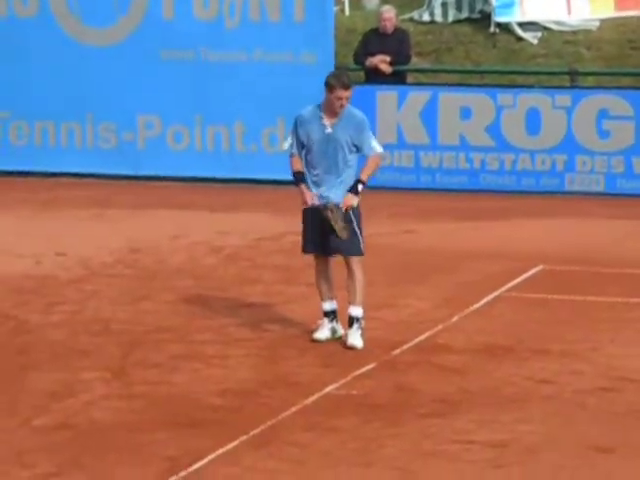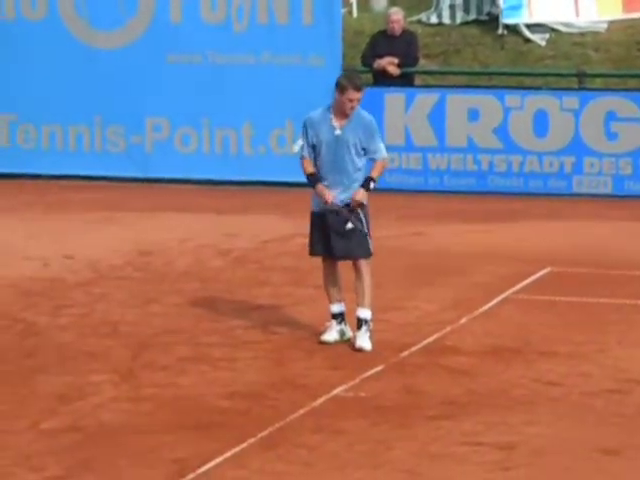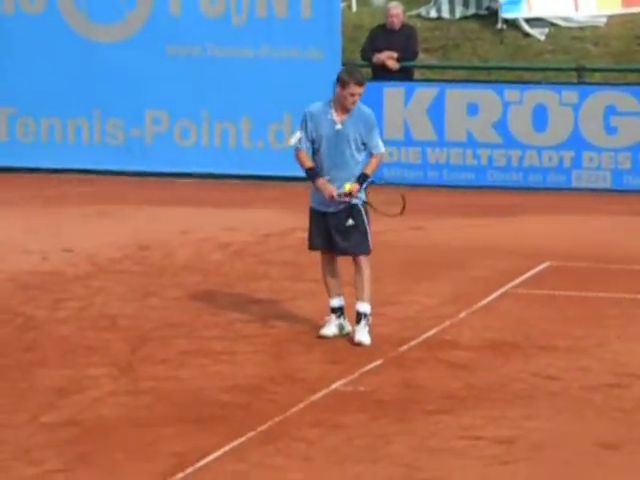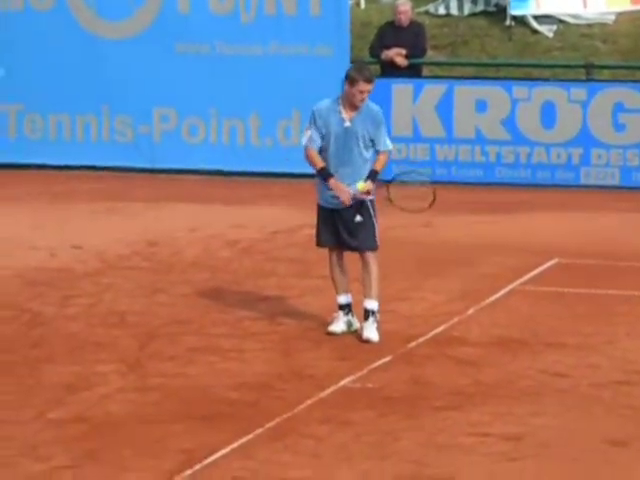
dt=0.2s
person 1, frame 1
left shoulder: (357, 119)
right shoulder: (304, 119)
left elbow: (375, 155)
right elbow: (296, 155)
left wrist: (356, 190)
right wrist: (302, 187)
left hip: (344, 203)
right hip: (315, 203)
left knee: (353, 260)
right knee: (320, 260)
left ankle: (355, 323)
right ankle: (330, 320)
person 1, frame 2
left shoulder: (366, 122)
right shoulder: (313, 121)
left elbow: (381, 159)
right elbow: (306, 159)
left wrist: (366, 187)
right wrist: (319, 187)
left hip: (354, 204)
right hip: (323, 205)
left knee: (361, 262)
right knee: (328, 262)
left ankle: (364, 326)
right ankle: (339, 322)
person 1, frame 3
left shoulder: (366, 117)
right shoulder: (313, 114)
left elbow: (377, 154)
right elbow: (301, 151)
left wrist: (360, 181)
right wrist: (319, 180)
left hip: (352, 200)
right hip: (322, 200)
left knee: (360, 257)
right knee: (327, 256)
left ankle: (363, 320)
right ankle: (338, 316)
person 1, frame 4
left shoulder: (374, 114)
right shoulder: (321, 111)
left elbow: (384, 151)
right elbow: (311, 151)
left wrist: (371, 179)
right wrist: (332, 182)
left hip: (361, 198)
right hip: (330, 197)
left knee: (368, 254)
right knee: (335, 253)
left ankle: (371, 317)
right ankle: (346, 313)
